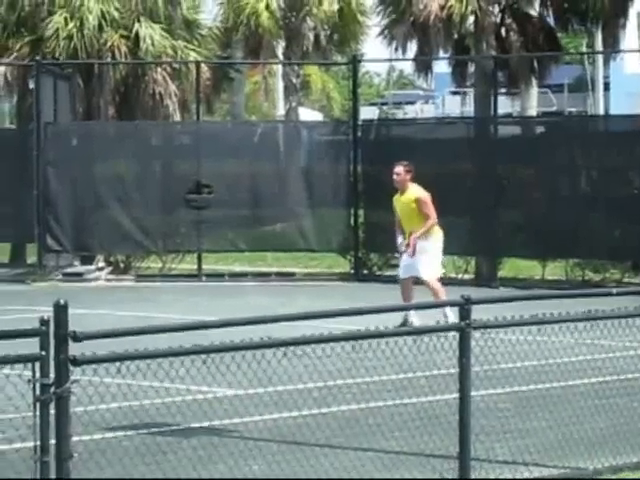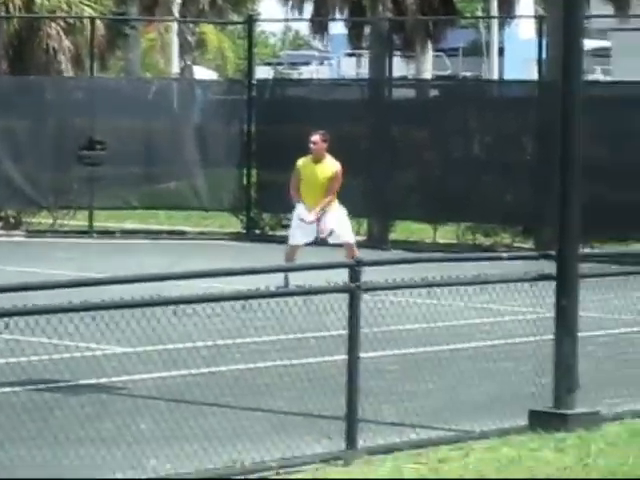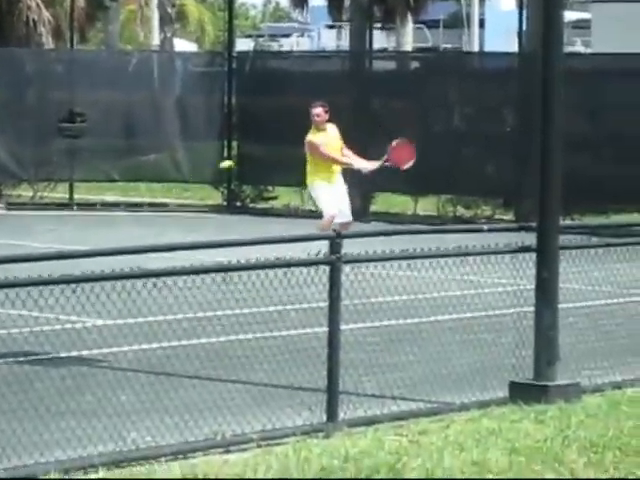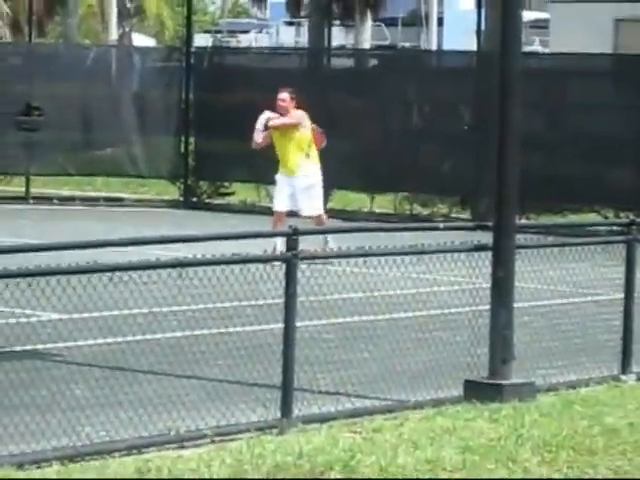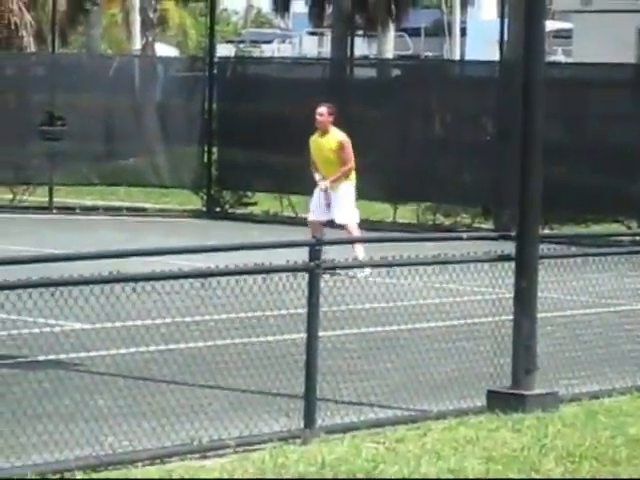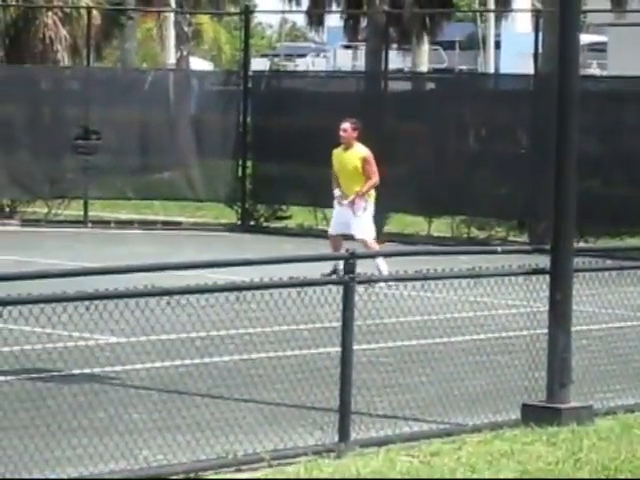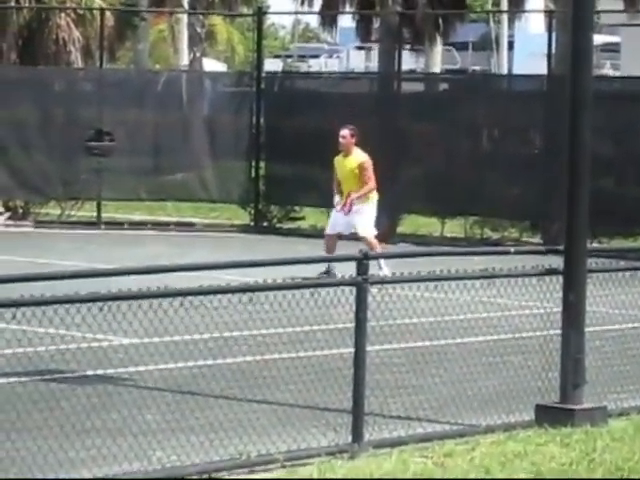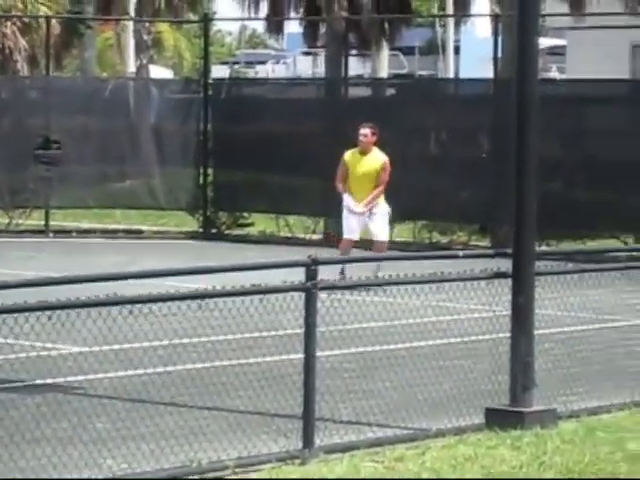
dt=0.5s
person 1, frame 1
left shoulder: (419, 195)
right shoulder: (396, 199)
left elbow: (433, 220)
left wrist: (416, 235)
right wrist: (400, 238)
left hip: (429, 240)
right hip: (413, 243)
left knee: (429, 279)
right knee: (404, 279)
left ankle: (449, 317)
right ankle: (410, 318)
person 1, frame 2
left shoulder: (335, 167)
right shoulder: (301, 164)
left elbow: (331, 195)
right elbow: (293, 189)
left wrist: (317, 213)
right wrist: (301, 207)
left hip: (329, 209)
right hip: (305, 209)
left knee: (349, 242)
right knee: (293, 245)
right ankle: (286, 280)
person 1, frame 3
left shoulder: (333, 129)
right shoulder: (311, 140)
left elbow: (344, 151)
right elbow: (333, 158)
left wrist: (365, 162)
right wrist: (357, 165)
left hip: (336, 181)
right hip: (320, 182)
left knee: (346, 221)
right knee: (331, 215)
person 1, frame 4
left shoulder: (300, 116)
right shoulder: (277, 124)
left elbow: (272, 123)
right elbow: (256, 144)
left wrist: (266, 119)
right wrist: (260, 122)
left hip: (306, 172)
right hip: (285, 174)
left knee: (316, 213)
right knee: (279, 212)
left ankle: (326, 240)
right ankle: (277, 250)
person 1, frame 5
left shoulder: (341, 138)
right shoulder: (313, 139)
left elbow: (349, 166)
left wrist: (330, 181)
right wrist: (318, 177)
left hip: (342, 185)
right hip: (324, 186)
left knee: (348, 223)
right knee: (314, 222)
left ankle: (361, 261)
person 1, frame 6
left shoulder: (363, 153)
right shoulder: (336, 153)
left elbow: (374, 178)
left wrist: (360, 194)
right wrist: (337, 192)
left hip: (360, 201)
right hip: (343, 201)
left knee: (365, 237)
right knee: (333, 234)
left ankle: (384, 272)
right ankle: (338, 268)
person 1, frame 7
left shoulder: (362, 160)
right shoulder: (338, 160)
left elbow: (371, 185)
left wrist: (353, 198)
right wrist: (337, 197)
left hip: (364, 203)
right hip: (344, 204)
left knee: (365, 235)
right knee: (329, 235)
left ankle: (382, 267)
right ankle: (330, 268)
person 1, frame 8
left shoulder: (382, 160)
right shoulder: (348, 157)
left elbow: (381, 187)
right elbow: (339, 181)
left wrist: (364, 204)
right wrist: (347, 199)
left hip: (375, 204)
right hip: (352, 205)
left knee: (381, 241)
right knee: (349, 239)
left ankle: (377, 272)
right ankle: (343, 271)
